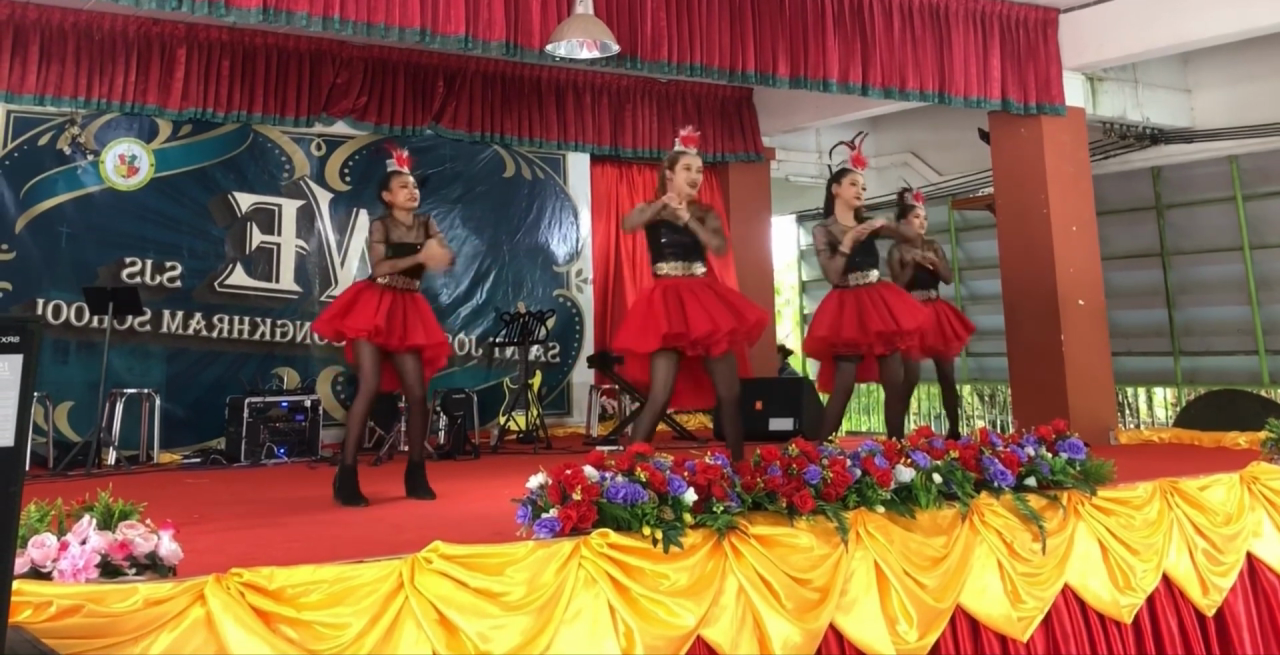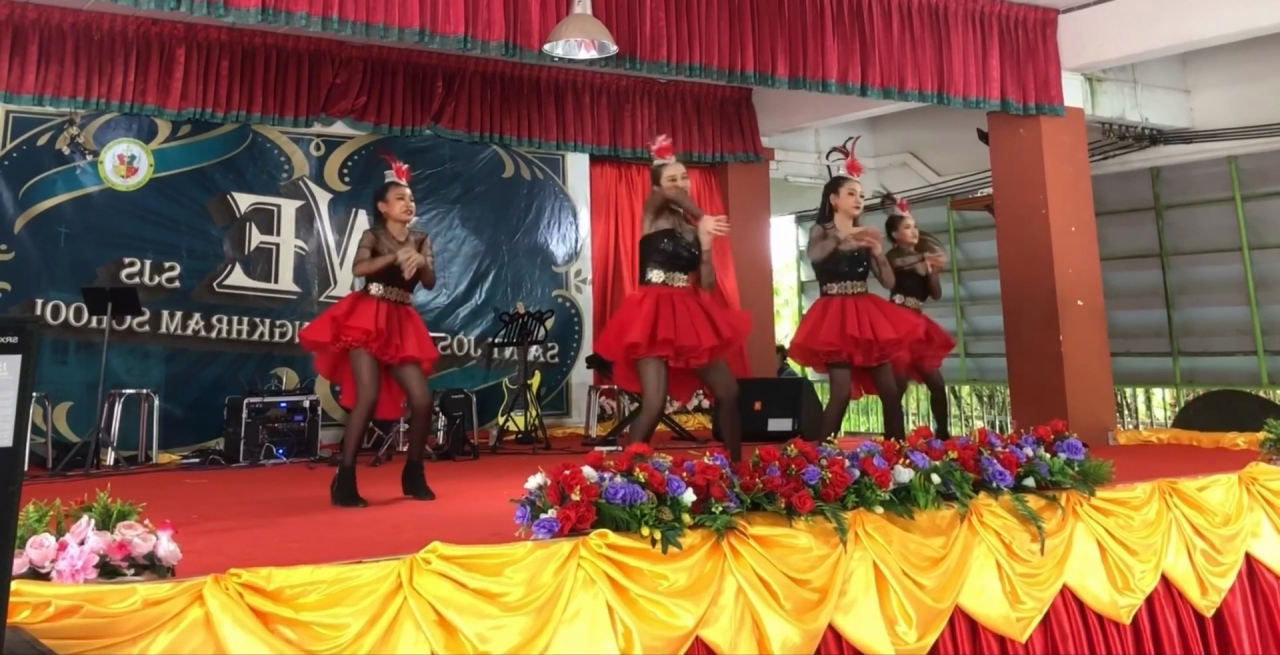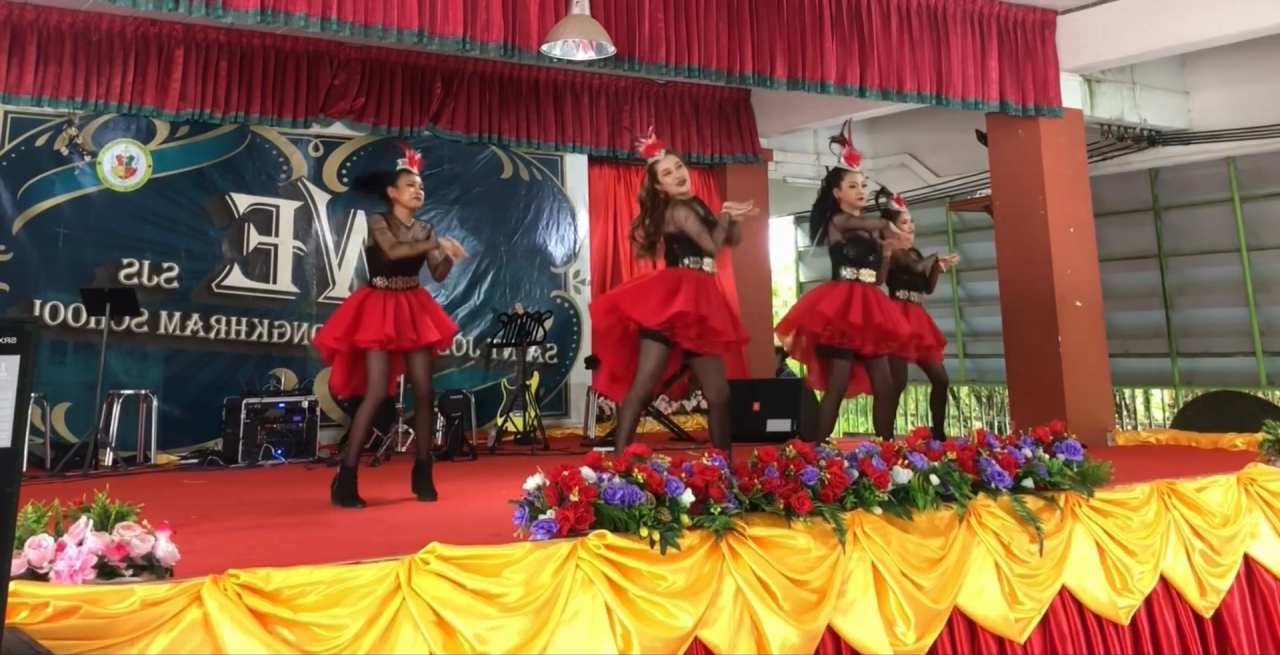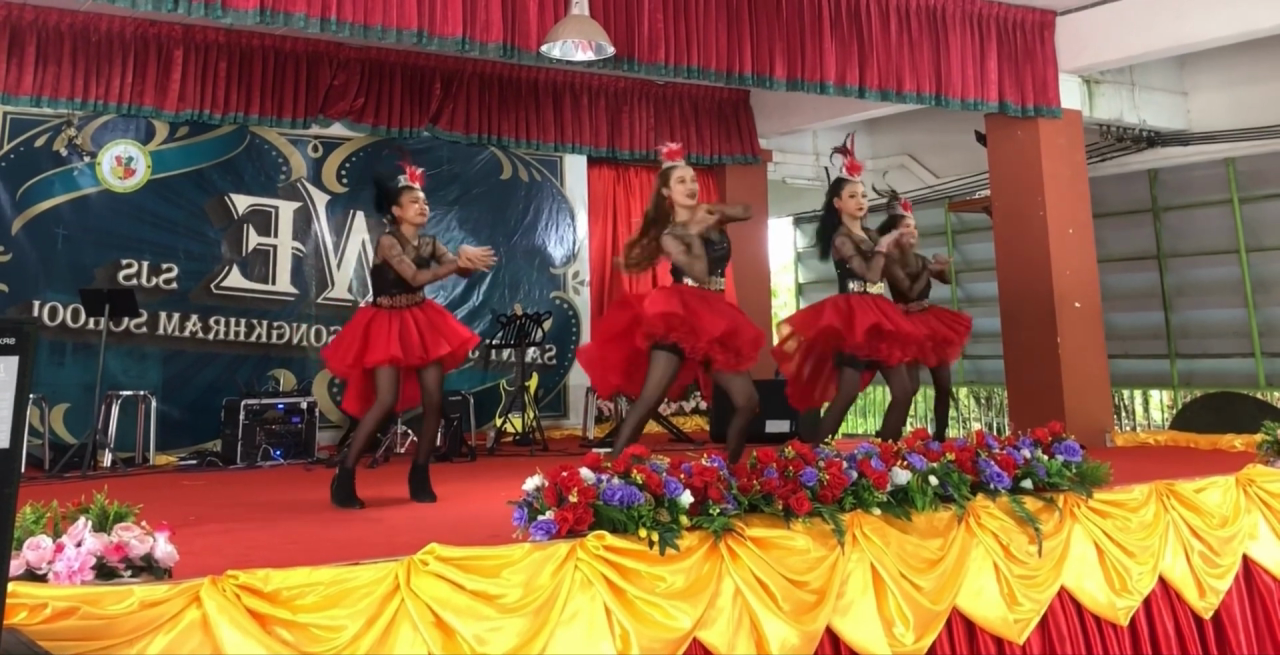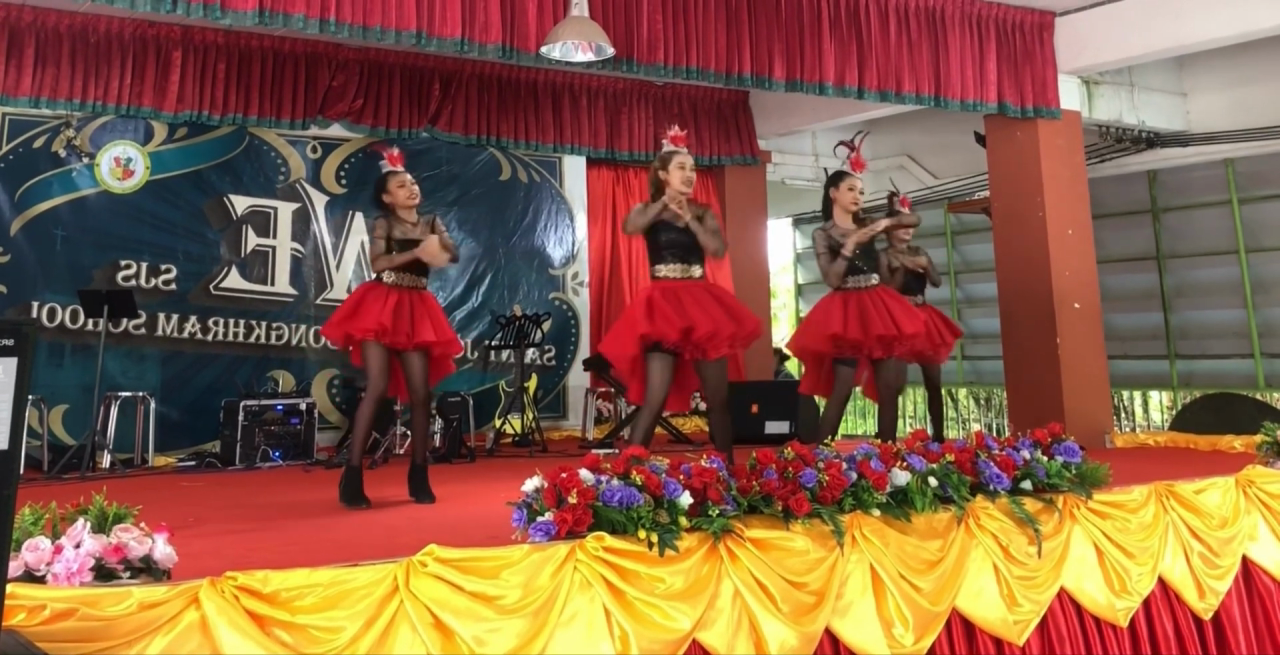
dt=0.2s
person 1, frame 1
left shoulder: (426, 223)
right shoulder: (379, 226)
left elbow: (446, 259)
right elbow: (380, 268)
left wrist: (436, 249)
right wrist: (419, 257)
left hip: (408, 312)
right hip: (375, 307)
left knee: (417, 395)
right knee: (370, 388)
left ankle: (416, 474)
right ankle: (347, 476)
person 1, frame 2
left shoulder: (421, 240)
right shoulder: (372, 237)
left elbow: (430, 282)
right elbow: (359, 268)
left wrist: (419, 263)
right wrist: (396, 257)
left hip: (401, 324)
right hip: (366, 319)
left knee: (422, 402)
right knee: (368, 399)
left ankle: (413, 474)
right ankle: (345, 479)
person 1, frame 3
left shoulder: (424, 231)
right shoulder: (379, 222)
left elbow: (439, 275)
right elbow: (393, 251)
left wrist: (447, 253)
right wrist: (435, 244)
left hip: (414, 311)
right hip: (379, 309)
left knee: (423, 392)
right knee: (377, 393)
left ankle: (422, 471)
right ankle: (346, 477)
person 1, frame 4
left shoulder: (429, 243)
right shoulder: (388, 241)
left elbow: (459, 270)
right elbow: (415, 277)
left wrist: (467, 257)
right wrist: (459, 261)
left hip: (421, 324)
right hip: (388, 324)
left knee: (433, 402)
right knee: (385, 403)
left ankle: (419, 476)
right ankle: (345, 476)
person 1, frame 5
left shoulder: (431, 223)
right shoulder: (383, 223)
left elbow: (451, 254)
right elbow: (377, 263)
left wrist: (438, 246)
right wrist: (417, 252)
left hip: (415, 310)
right hip: (381, 306)
left knee: (421, 395)
right knee: (377, 389)
left ankle: (418, 474)
right ankle: (352, 474)
person 2, frame 1
left shoulder: (705, 213)
right shoulder: (652, 210)
left elbow: (719, 247)
right elbow: (626, 225)
left wrist: (688, 216)
right wrist: (662, 203)
left hip: (706, 303)
right hip: (668, 306)
left knee: (730, 394)
right knee: (659, 399)
left ankle: (738, 467)
person 2, frame 2
left shoulder: (696, 228)
right shoulder: (655, 212)
left elbow: (707, 283)
right elbow: (667, 196)
left wrist: (705, 243)
right wrist: (701, 220)
left hip: (688, 314)
right hip: (652, 315)
left knee: (729, 395)
right knee: (654, 405)
person 2, frame 3
left shoulder: (699, 208)
right shoulder: (677, 211)
left elbow: (733, 240)
right elbow: (712, 246)
left wrist: (728, 216)
right wrist: (726, 217)
left hip: (700, 305)
right hip: (671, 299)
left knee: (720, 397)
right knee: (641, 389)
person 2, frame 4
left shoulder: (710, 214)
right shoulder: (669, 236)
left elbow: (743, 211)
right elbow: (700, 275)
left wrist: (713, 214)
right wrist: (695, 233)
left hip: (716, 322)
right hip: (679, 316)
left knee: (748, 401)
right knee: (649, 399)
person 2, frame 5
left shoulder: (703, 213)
right shoulder: (649, 211)
left elbow: (717, 248)
right elbow: (629, 227)
left wrist: (689, 216)
right wrist: (662, 204)
left hip: (702, 305)
right hip: (664, 307)
left knee: (719, 398)
right knee: (656, 400)
person 3, frame 1
left shoulder: (868, 224)
right shoulder: (822, 230)
right elbow: (833, 276)
left wrist: (882, 225)
right wrist: (847, 241)
left hip: (879, 303)
right hip: (847, 306)
left knee: (895, 385)
right knee: (843, 387)
person 3, frame 2
left shoulder: (866, 238)
right shoulder: (821, 232)
left elbow: (889, 283)
right elbow: (815, 255)
left wrist: (878, 253)
right wrist: (845, 236)
left hip: (867, 316)
right hip: (834, 317)
left knee: (890, 391)
right knee: (841, 393)
person 3, frame 3
left shoulder: (868, 231)
right shoulder: (839, 220)
left elbow: (879, 276)
right elbow: (880, 223)
left wrist: (886, 250)
right wrist: (890, 228)
left hip: (868, 307)
right hip: (842, 304)
left knee: (884, 386)
right knee: (836, 385)
person 3, frame 4
left shoulder: (869, 235)
right shoulder: (841, 238)
right elbow: (871, 274)
left wrist: (894, 239)
right wrist: (884, 245)
left hip: (877, 316)
right hip: (853, 317)
left knee: (903, 392)
right knee: (846, 394)
person 3, frame 5
left shoulder: (866, 225)
right shoulder: (822, 234)
left elbow: (914, 221)
right elbow: (832, 280)
left wrist: (885, 223)
right wrist: (851, 245)
left hip: (878, 307)
right hip: (846, 312)
left knee: (891, 387)
right knee: (841, 390)
person 4, frame 1
left shoulder: (933, 247)
right shoulder: (897, 250)
left elbow: (948, 278)
right elbow: (898, 282)
left wrist: (933, 261)
right wrist: (915, 261)
left hip: (936, 313)
left knee: (947, 378)
right knee: (911, 377)
left ankle: (954, 431)
person 4, frame 2
left shoulder: (927, 256)
right shoulder: (893, 255)
left elbow: (936, 295)
right elbow: (897, 264)
left wrist: (933, 271)
right wrist: (923, 257)
left hip: (918, 325)
left knee: (937, 385)
right knee: (898, 385)
left ankle: (943, 435)
person 4, frame 3
left shoulder: (916, 254)
right shoulder: (893, 251)
left elbow: (928, 288)
right elbow: (914, 266)
left wrist: (938, 268)
right wrist: (935, 259)
left hip: (917, 319)
right hip: (899, 317)
left knee: (941, 379)
right knee: (898, 384)
left ankle: (938, 433)
person 4, frame 4
left shoulder: (919, 258)
right shoulder: (891, 260)
left elbow: (947, 279)
right elbow: (909, 291)
left wrist: (941, 266)
right wrist: (927, 271)
left hip: (932, 322)
right hip: (910, 324)
left knee: (944, 387)
right knee: (910, 387)
left ankle: (939, 437)
person 4, frame 5
left shoulder: (919, 252)
right shoulder: (883, 256)
left elbow: (936, 282)
right elbow: (889, 288)
left wrist: (925, 267)
right wrist: (904, 267)
left hip: (923, 318)
left knee: (935, 384)
left ankle: (938, 437)
